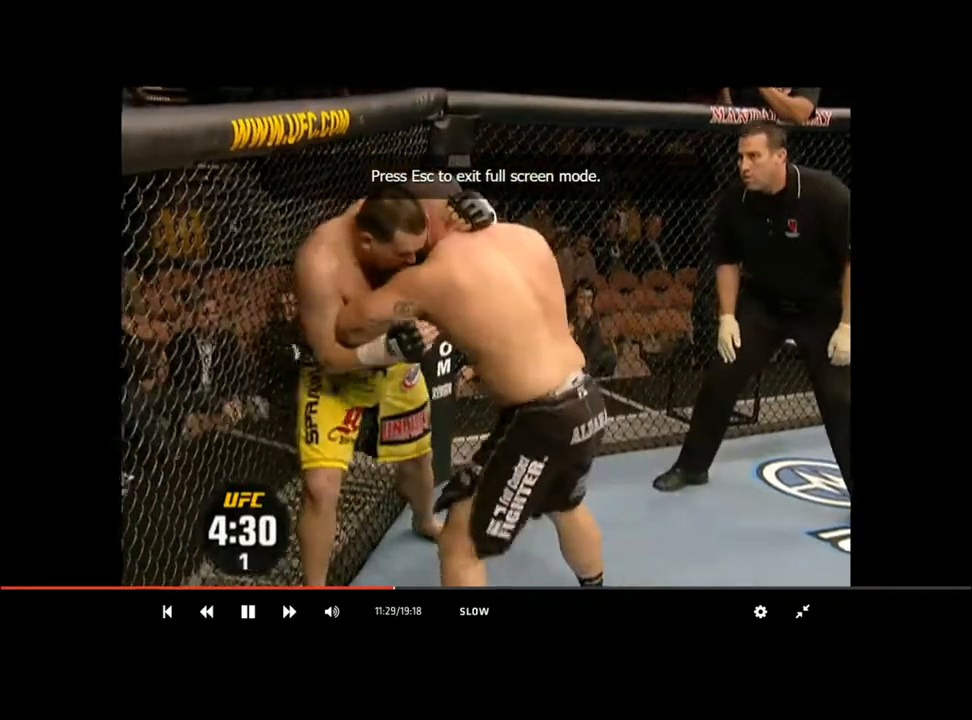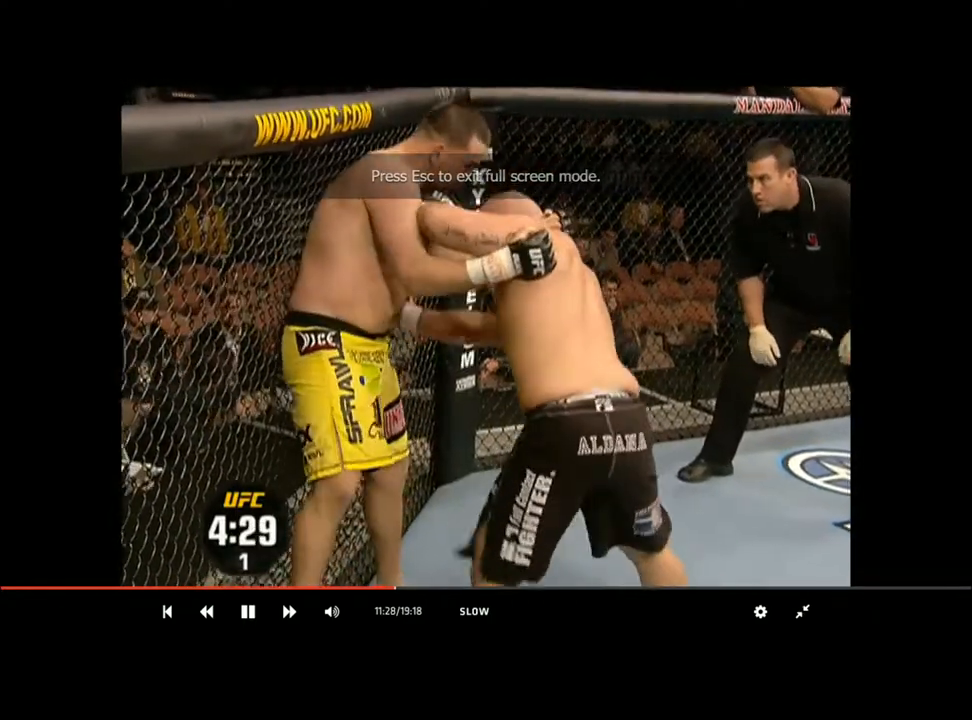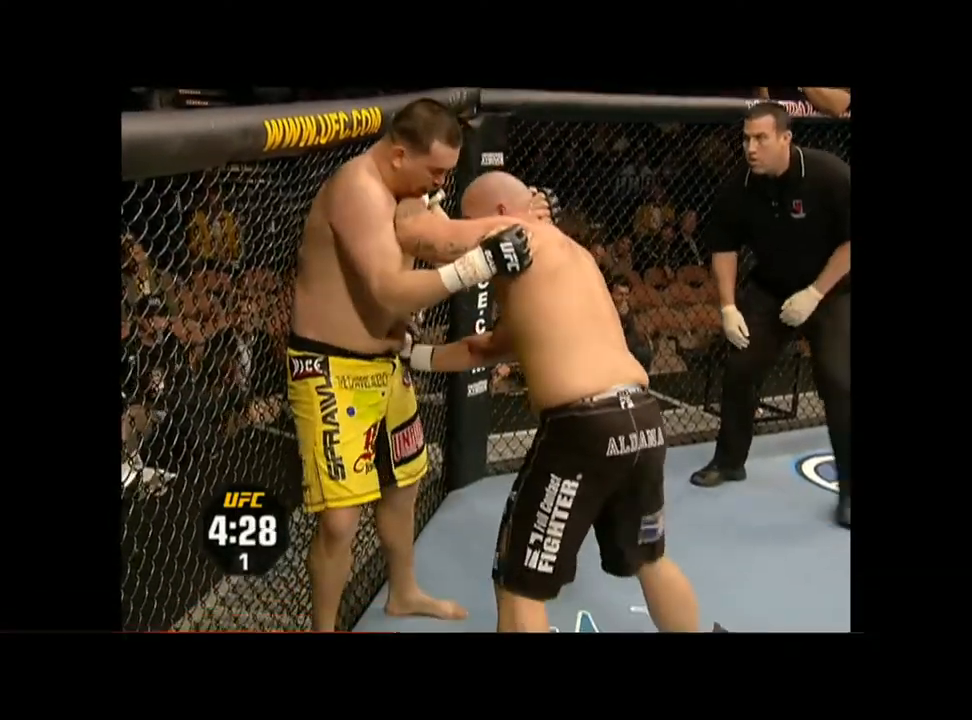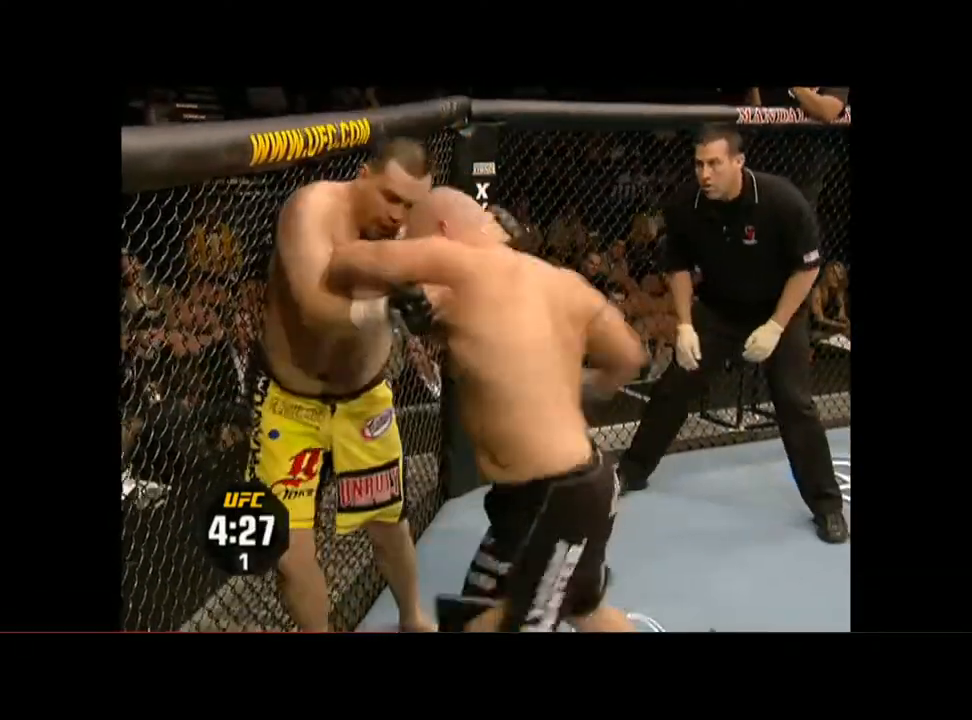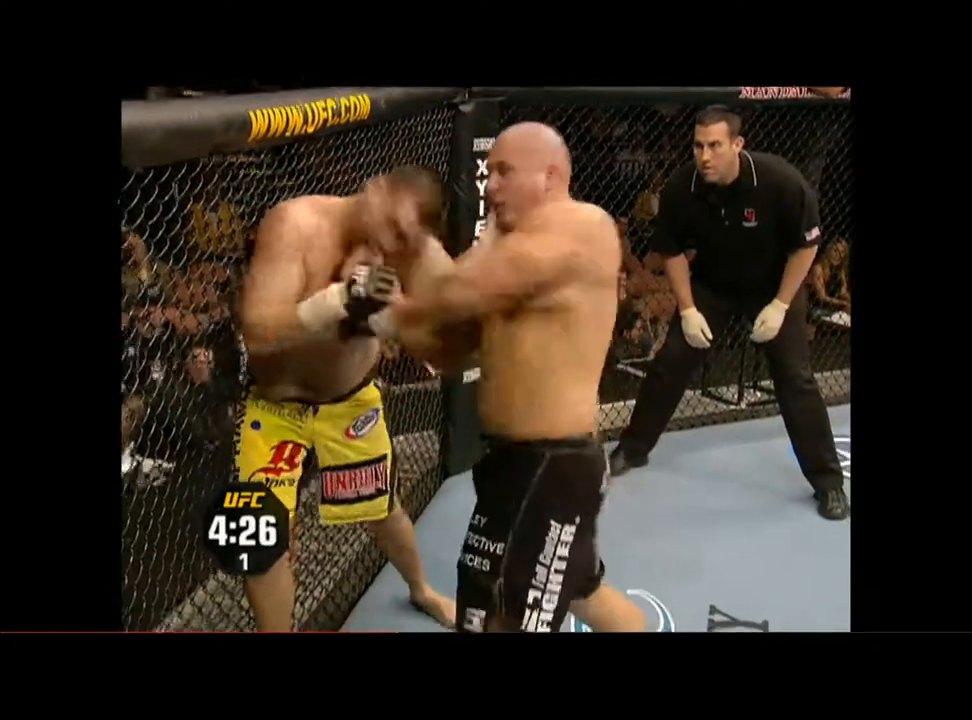
dt=1s
person 1, frame 1
left shoulder: (404, 215)
right shoulder: (321, 265)
right elbow: (333, 355)
right wrist: (388, 350)
left hip: (396, 361)
right hip: (335, 372)
left knee: (415, 455)
right knee: (322, 487)
left ankle: (425, 519)
right ankle: (315, 589)
person 1, frame 2
left shoulder: (402, 182)
right shoulder: (389, 173)
right elbow: (416, 274)
right wrist: (503, 265)
left hip: (368, 347)
right hip: (325, 344)
left knee: (390, 472)
right knee: (339, 486)
left ankle: (390, 582)
person 1, frame 3
left shoulder: (396, 189)
right shoulder: (359, 189)
left elbow: (438, 237)
right elbow: (393, 292)
left wrist: (510, 224)
right wrist: (479, 264)
left hip: (384, 363)
right hip: (330, 371)
left knee: (402, 484)
right knee: (340, 520)
left ankle: (404, 594)
right ankle: (323, 629)
person 1, frame 4
right shoulder: (315, 205)
right elbow: (315, 308)
right wrist: (387, 308)
left hip: (363, 402)
right hip: (287, 402)
left knee: (389, 524)
right knee: (293, 556)
left ankle: (413, 616)
person 1, frame 5
left shoulder: (416, 254)
right shoulder: (295, 222)
right elbow: (259, 332)
right wrist: (339, 299)
left hip: (349, 401)
right hip: (273, 401)
left knee: (384, 511)
left ankle: (421, 590)
right ankle: (278, 636)
person 2, frame 1
left shoulder: (431, 277)
right shoulder: (527, 236)
left elbow: (348, 329)
left hip: (540, 422)
right hip: (584, 403)
left knee: (460, 544)
right knee: (565, 507)
right ankle: (595, 585)
person 2, frame 2
left shoulder: (548, 244)
right shoulder: (573, 275)
right elbow: (478, 329)
right wrist: (411, 315)
left hip: (563, 431)
right hip: (627, 424)
left knee: (494, 572)
right knee: (651, 546)
person 2, frame 3
right shoulder: (570, 254)
right elbow: (498, 345)
right wrist: (421, 354)
left hip: (582, 431)
right hip: (639, 419)
left knee: (518, 586)
right knee: (650, 560)
person 2, frame 4
left shoulder: (471, 269)
right shoulder: (562, 283)
left elbow: (346, 262)
right elbow: (629, 357)
left hip: (548, 502)
right hip: (580, 483)
right knee: (584, 608)
person 2, frame 5
left shoulder: (580, 225)
right shoulder: (510, 234)
left elbow: (465, 293)
left wrist: (393, 312)
left hip: (548, 467)
right hip: (523, 458)
left knee: (503, 619)
right knee: (582, 588)
person 3, frame 1
left shoulder: (827, 194)
right shoulder: (734, 202)
left elbow: (849, 261)
right elbow: (727, 261)
left wrist: (845, 326)
right wrist: (727, 316)
left hip: (823, 311)
right hip: (762, 306)
left knee: (840, 399)
right knee: (720, 380)
left ankle: (850, 486)
right ankle: (692, 466)
person 3, frame 2
left shoulder: (838, 201)
right shoulder: (749, 214)
right elbow: (748, 273)
left wrist: (851, 333)
right wrist: (757, 328)
left hip: (843, 303)
right hip: (788, 299)
right knee: (741, 365)
right ankle: (716, 457)
person 3, frame 3
left shoulder: (830, 176)
right shoulder: (738, 188)
left elbow: (850, 240)
right elbow: (723, 248)
left wrist: (815, 294)
right wrist: (728, 306)
left hip: (831, 293)
right hip: (769, 293)
left knee: (835, 379)
right knee: (739, 372)
left ankle: (849, 484)
right ankle: (729, 461)
person 3, frame 4
left shoulder: (782, 201)
right shoulder: (685, 207)
left elbow: (807, 268)
right elbow: (679, 267)
left wrist: (775, 327)
right wrist: (684, 325)
left hip: (777, 311)
right hip: (714, 309)
left knee: (795, 403)
right knee: (674, 385)
left ankle: (827, 504)
right ankle: (633, 469)
person 3, frame 5
left shoulder: (781, 181)
right shoulder: (680, 188)
left elbow: (806, 245)
right elbow: (672, 251)
left wrist: (779, 305)
right wrist: (687, 309)
left hip: (775, 286)
right hip: (710, 284)
left knee: (795, 377)
right knee: (671, 362)
left ankle: (828, 481)
right ankle: (633, 448)
